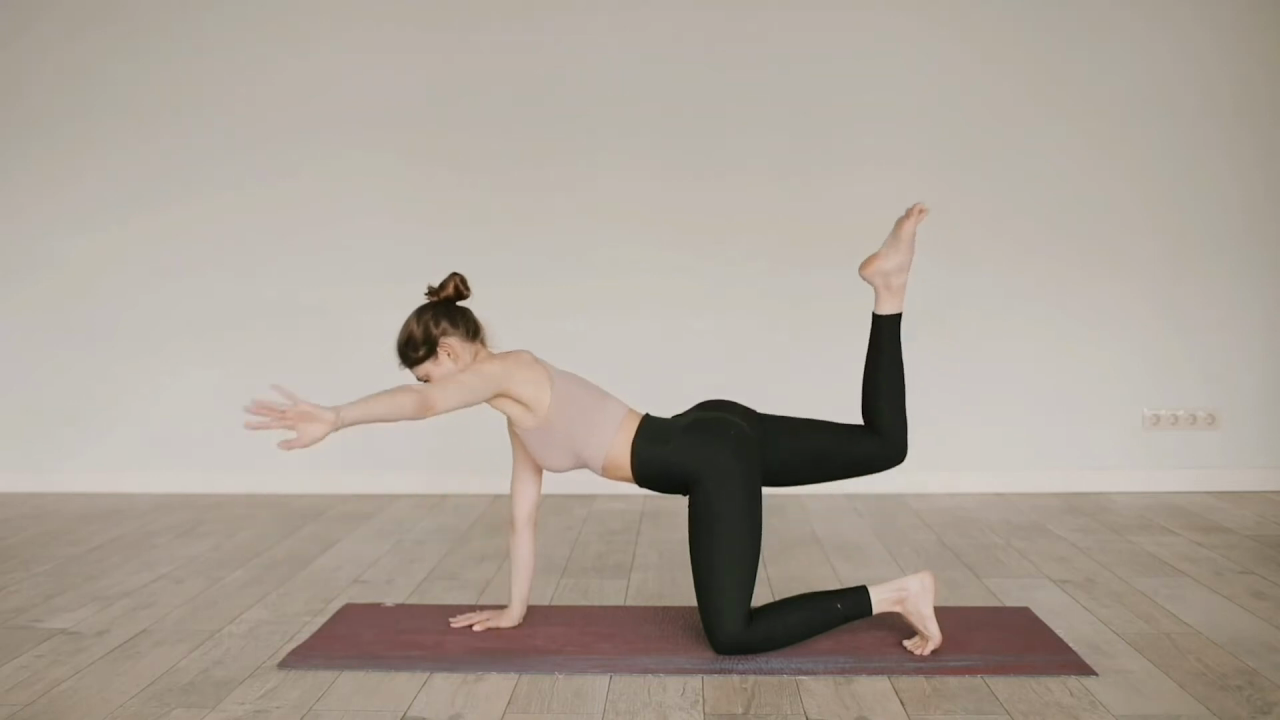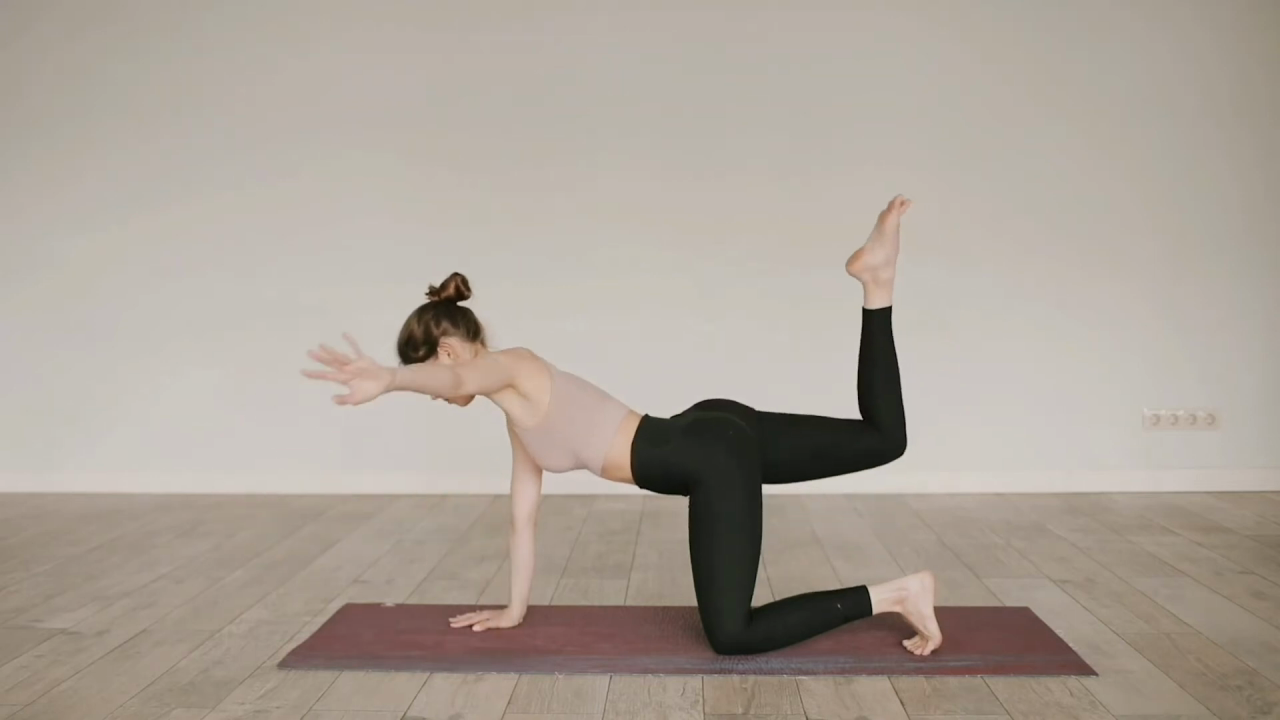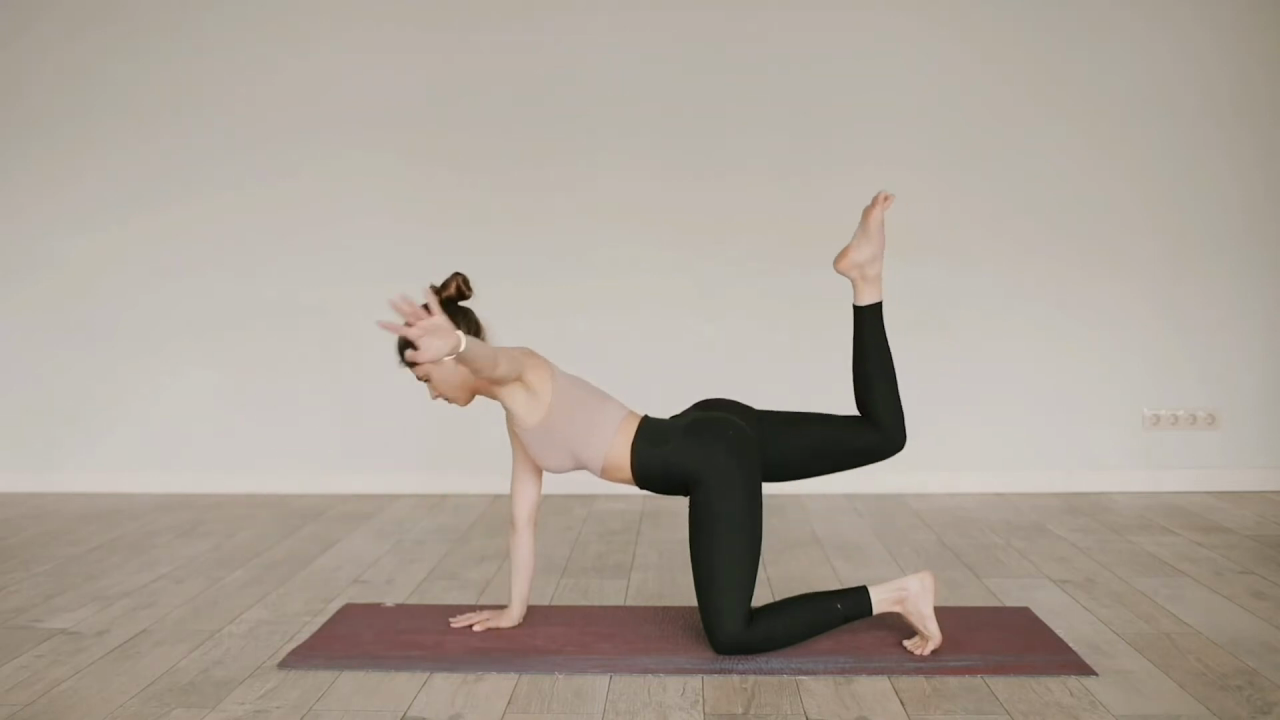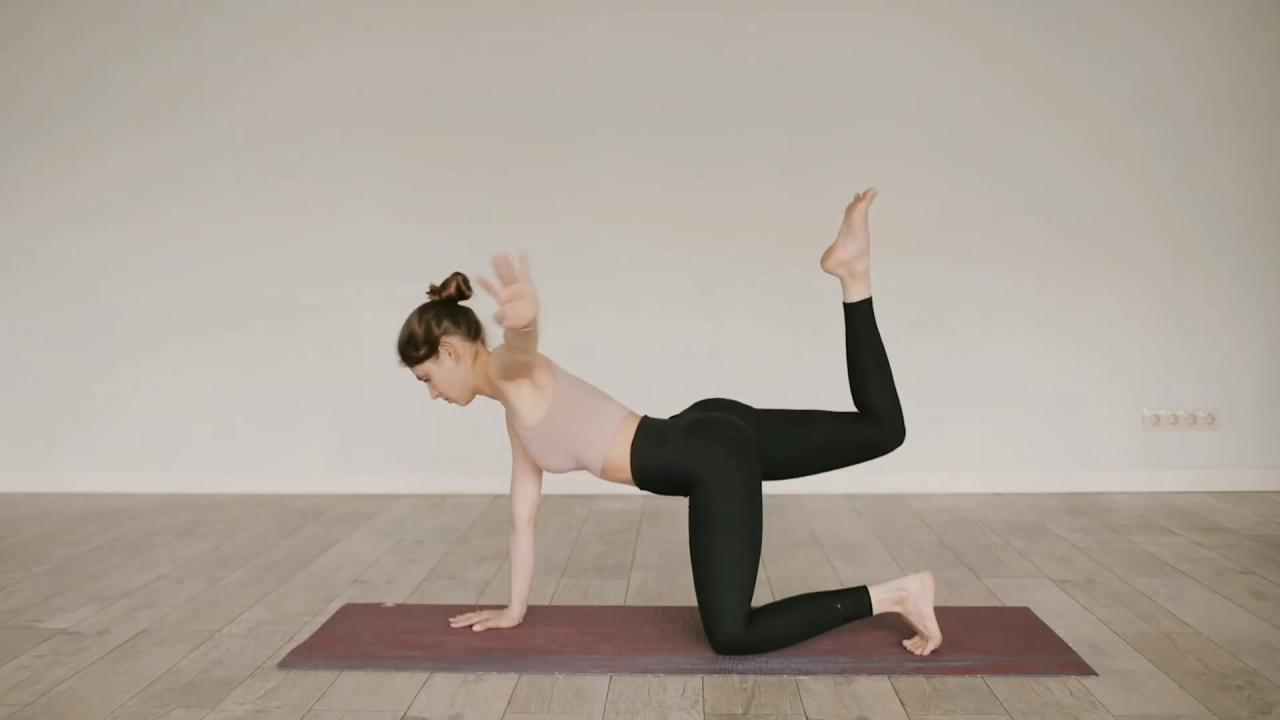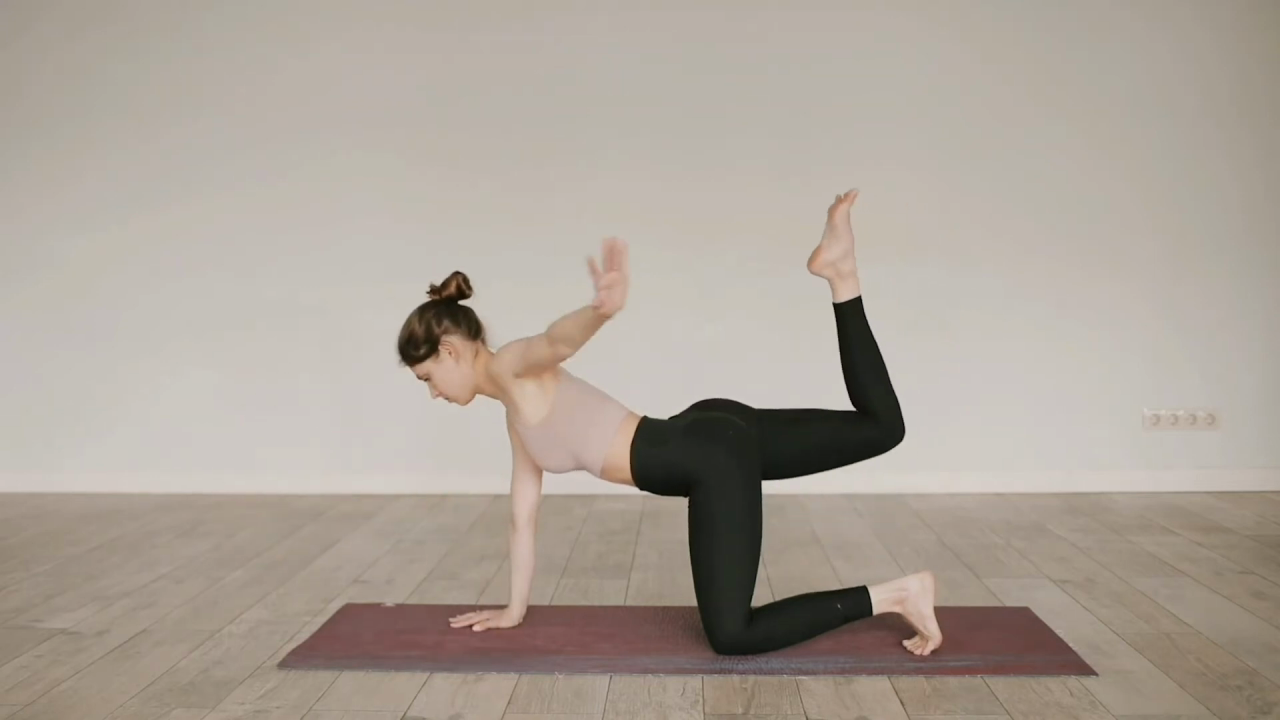
dt=0.1s
person 1, frame 1
left shoulder: (510, 371)
right shoulder: (517, 401)
left elbow: (427, 404)
right elbow: (524, 512)
left wrist: (335, 417)
right wrist: (513, 608)
left hip: (714, 458)
right hip: (712, 437)
left knee: (728, 633)
right knee: (882, 446)
left ankle: (888, 595)
right ankle: (884, 286)
person 1, frame 2
left shoulder: (511, 368)
right shoulder: (521, 410)
left elbow: (456, 380)
right elbow: (524, 513)
left wrist: (388, 379)
right wrist: (515, 609)
left hip: (713, 461)
right hip: (716, 437)
left knee: (732, 636)
right knee: (883, 438)
left ankle: (891, 596)
right ankle: (876, 281)
person 1, frame 3
left shoulder: (513, 370)
right shoulder: (516, 413)
left elbow: (492, 365)
right elbow: (524, 515)
left wrist: (458, 351)
right wrist: (514, 608)
left hip: (714, 457)
right hip: (716, 439)
left knee: (731, 634)
right knee: (884, 435)
left ankle: (893, 595)
right ankle: (863, 277)
person 1, frame 4
left shoulder: (513, 374)
right shoulder: (517, 414)
left elbow: (519, 354)
right elbow: (523, 515)
left wrist: (520, 322)
right wrist: (513, 609)
left hip: (713, 458)
right hip: (715, 439)
left knee: (731, 636)
right knee: (882, 430)
left ankle: (893, 596)
right ankle: (851, 276)
person 1, frame 5
left shoulder: (511, 367)
right shoulder: (517, 412)
left elbow: (559, 340)
right elbow: (524, 515)
left wrist: (599, 310)
right wrist: (515, 608)
left hip: (714, 457)
right hip: (715, 441)
left knee: (732, 635)
right knee: (882, 428)
left ankle: (891, 596)
right ankle: (839, 274)
